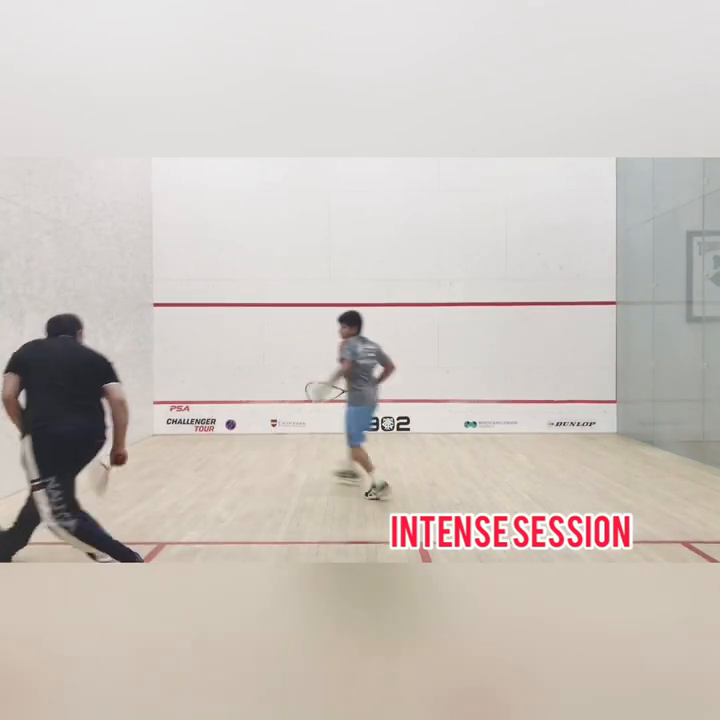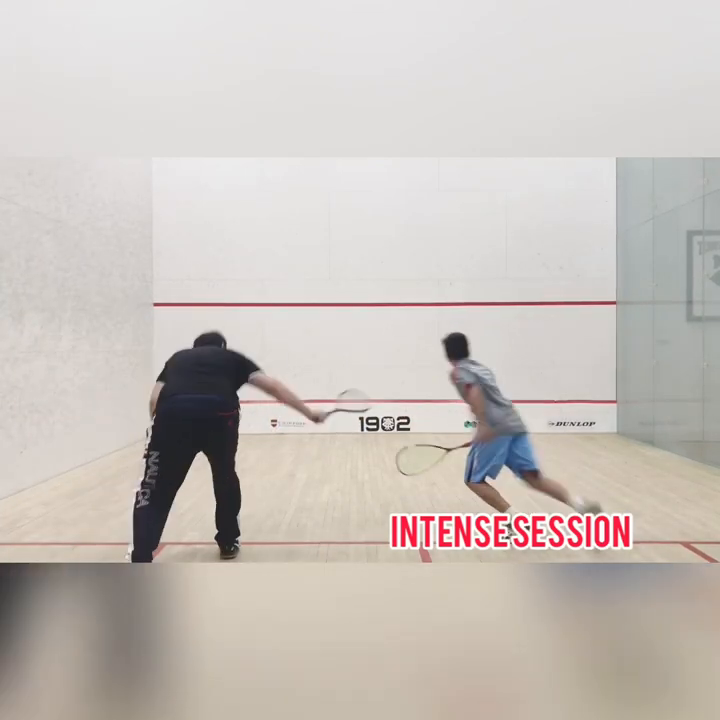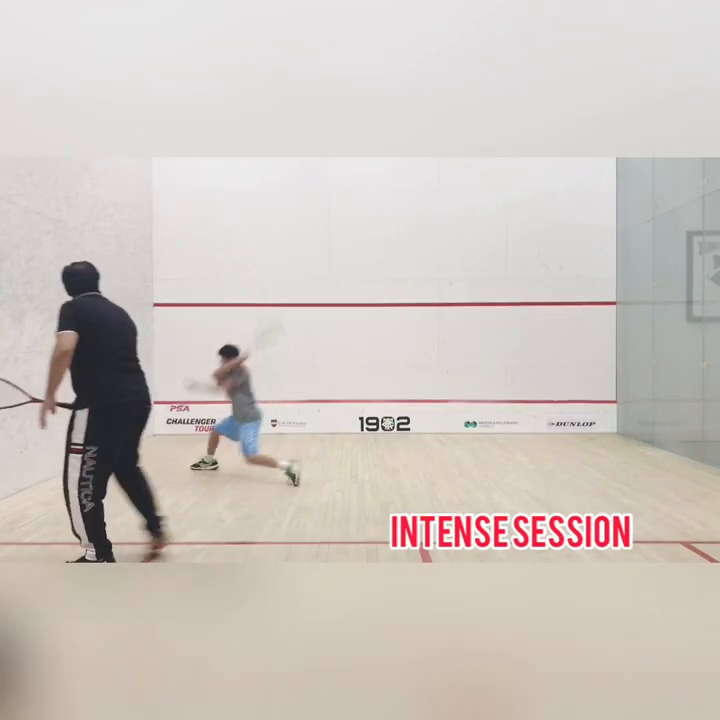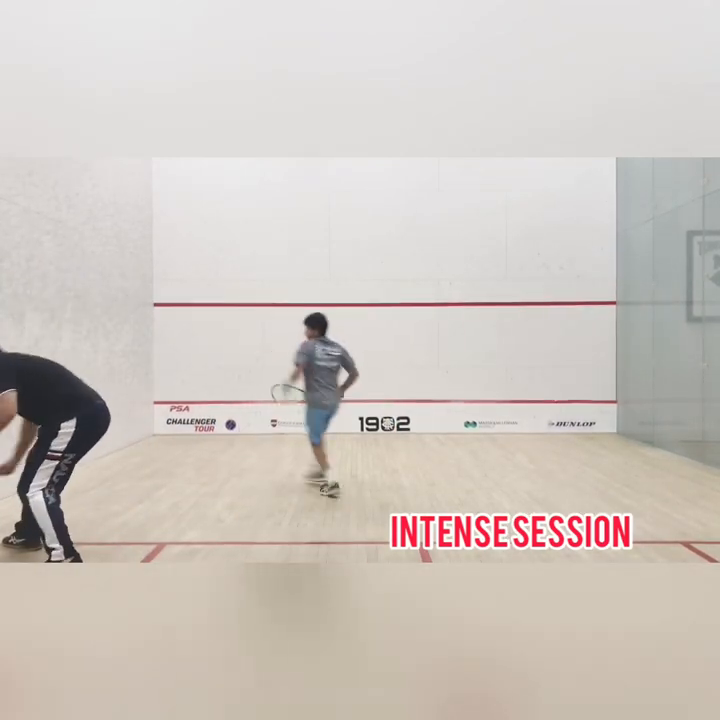
dt=1s
person 1, frame 1
left shoulder: (29, 351)
right shoulder: (95, 358)
right elbow: (119, 401)
left wrist: (28, 431)
right wrist: (118, 446)
left hip: (46, 433)
right hip: (91, 433)
left knee: (59, 515)
right knee: (52, 493)
left ankle: (126, 561)
person 1, frame 2
left shoulder: (178, 358)
right shoulder: (234, 358)
left elbow: (155, 400)
right elbow: (273, 386)
left wrist: (160, 433)
right wrist: (308, 412)
left hip: (175, 413)
right hip: (220, 412)
left knee: (153, 491)
right knee: (225, 476)
left ankle: (141, 561)
right ankle: (229, 542)
person 1, frame 3
left shoulder: (74, 308)
right shoulder: (121, 314)
left elbow: (64, 349)
left wrist: (49, 397)
left hip: (100, 405)
right hip: (138, 399)
left knee: (82, 481)
right knee: (128, 468)
left ankle: (99, 557)
right ankle: (156, 528)
person 1, frame 4
right shoulder: (23, 363)
right elbow: (31, 419)
left hip: (78, 418)
right hip: (93, 414)
left knee: (37, 488)
right knee: (37, 472)
left ankle: (64, 559)
right ankle: (27, 535)
person 2, frame 1
left shoulder: (347, 344)
right shoulder: (373, 346)
left elbow: (344, 367)
right elbow: (390, 366)
left wrist: (330, 382)
left hip: (357, 400)
right hip: (370, 399)
left knee: (354, 443)
right knee: (355, 436)
left ankle: (378, 483)
right ankle: (351, 469)
person 2, frame 2
left shoulder: (457, 372)
right shoulder: (481, 368)
left elbow: (474, 393)
left wrist: (483, 427)
right wrist: (481, 435)
left hip: (494, 429)
right hip: (513, 425)
left knee: (474, 481)
right knee: (534, 476)
left ankle: (511, 518)
right ankle: (583, 506)
person 2, frame 3
left shoulder: (242, 370)
right shoulder: (234, 371)
right elbow: (217, 376)
left hip: (249, 419)
right hip: (238, 417)
left knee: (251, 456)
right knee: (215, 431)
left ankle: (288, 466)
right ankle: (209, 461)
person 2, frame 4
left shoulder: (308, 346)
right shoulder: (339, 349)
left elbow: (298, 372)
right elbow: (354, 373)
left wrist: (290, 381)
right wrist: (342, 390)
left hip: (317, 403)
right hip: (333, 401)
left knee: (316, 443)
right knee: (317, 436)
left ankle: (331, 482)
right ankle: (323, 470)
